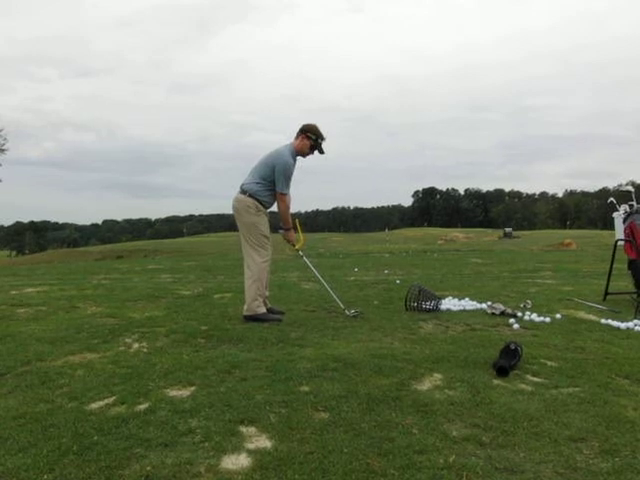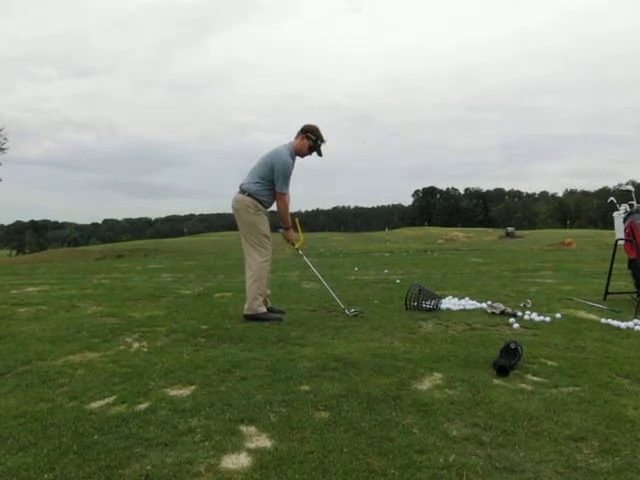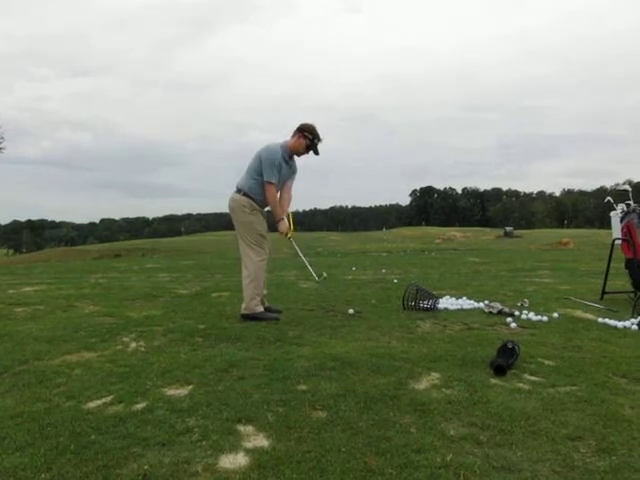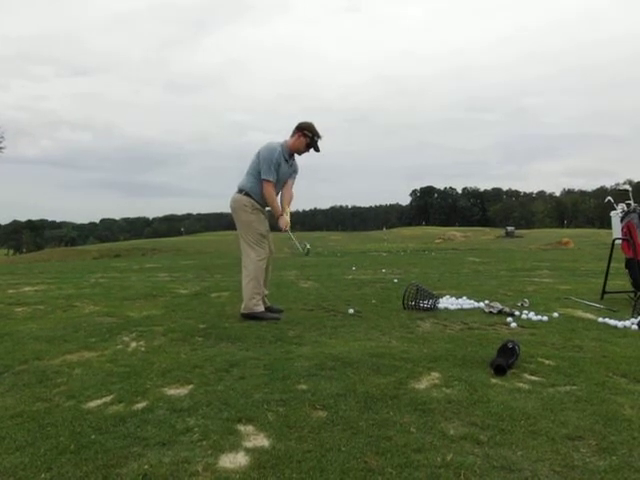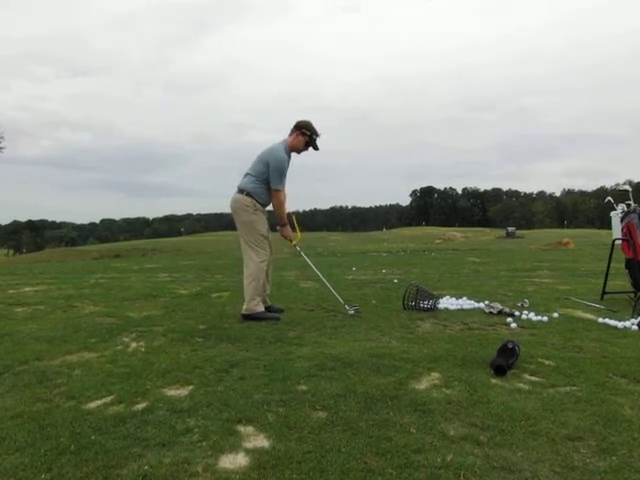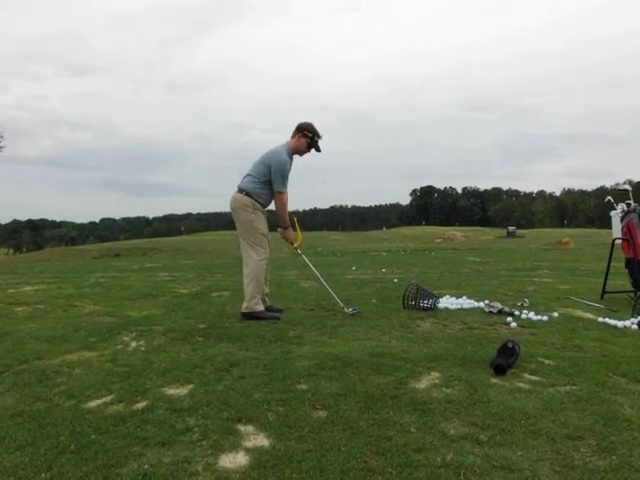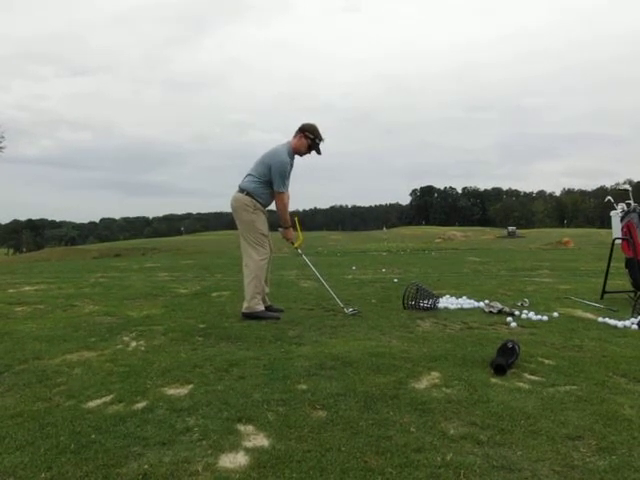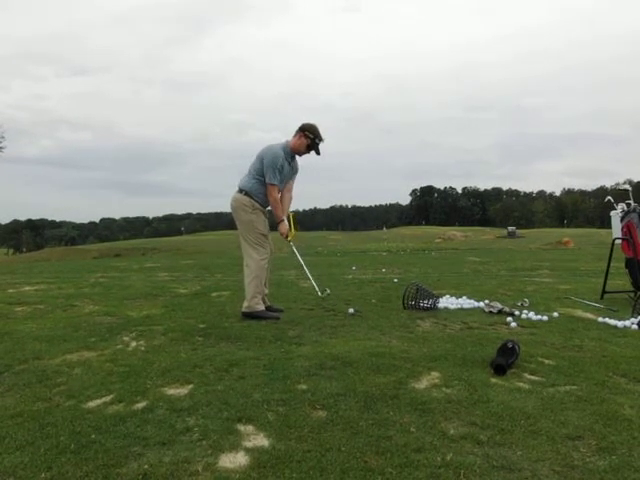
dt=0.4s
person 1, frame 1
left shoulder: (286, 156)
right shoulder: (285, 160)
left elbow: (284, 196)
right elbow: (282, 199)
left wrist: (287, 225)
right wrist: (288, 228)
left hip: (252, 205)
right hip: (250, 205)
left knee: (261, 255)
right knee: (258, 256)
left ankle: (261, 304)
right ankle: (254, 309)
person 1, frame 2
left shoulder: (286, 155)
right shoulder: (284, 159)
left elbow: (284, 195)
right elbow: (281, 199)
left wrist: (286, 224)
right wrist: (288, 227)
left hip: (251, 204)
right hip: (249, 205)
left knee: (262, 254)
right knee: (260, 255)
left ankle: (261, 303)
right ankle: (254, 308)
person 1, frame 3
left shoulder: (291, 164)
right shoulder: (273, 153)
left elbow: (286, 192)
right elbow: (269, 190)
left wrist: (285, 218)
right wrist: (280, 220)
left hip: (253, 206)
right hip: (245, 204)
left knee: (261, 253)
right knee: (255, 255)
left ankle: (258, 302)
right ankle: (251, 308)
person 1, frame 4
left shoulder: (293, 165)
right shoulder: (272, 151)
left elbow: (287, 190)
right elbow: (267, 188)
left wrist: (286, 213)
right wrist: (279, 215)
left hip: (257, 207)
right hip: (246, 204)
left knee: (266, 254)
right knee: (256, 255)
left ankle: (260, 302)
right ankle: (251, 307)
person 1, frame 5
left shoulder: (284, 155)
right shoulder: (278, 156)
left elbow: (281, 192)
right elbow: (276, 195)
left wrist: (284, 221)
right wrist: (284, 225)
left hip: (252, 205)
right hip: (248, 204)
left knee: (265, 253)
right knee: (258, 256)
left ankle: (262, 302)
right ankle: (252, 308)
person 1, frame 6
left shoulder: (284, 155)
right shoulder: (281, 158)
left elbow: (282, 194)
right elbow: (279, 198)
left wrist: (285, 224)
right wrist: (286, 227)
left hip: (250, 204)
right hip: (247, 204)
left knee: (261, 253)
right knee: (257, 254)
left ankle: (260, 301)
right ankle: (252, 307)
person 1, frame 7
left shoulder: (286, 156)
right shoulder: (281, 158)
left elbow: (284, 193)
right elbow: (280, 198)
left wrist: (285, 224)
right wrist: (287, 226)
left hip: (252, 204)
right hip: (248, 204)
left knee: (264, 252)
right knee: (257, 254)
left ankle: (260, 301)
right ankle: (252, 307)
person 1, frame 8
left shoulder: (293, 163)
right shoulder: (275, 153)
left elbow: (287, 193)
right elbow: (271, 192)
left wrist: (284, 219)
right wrist: (280, 221)
left hip: (255, 206)
right hip: (247, 203)
left knee: (265, 253)
right knee: (257, 254)
left ankle: (260, 301)
right ankle: (252, 306)
